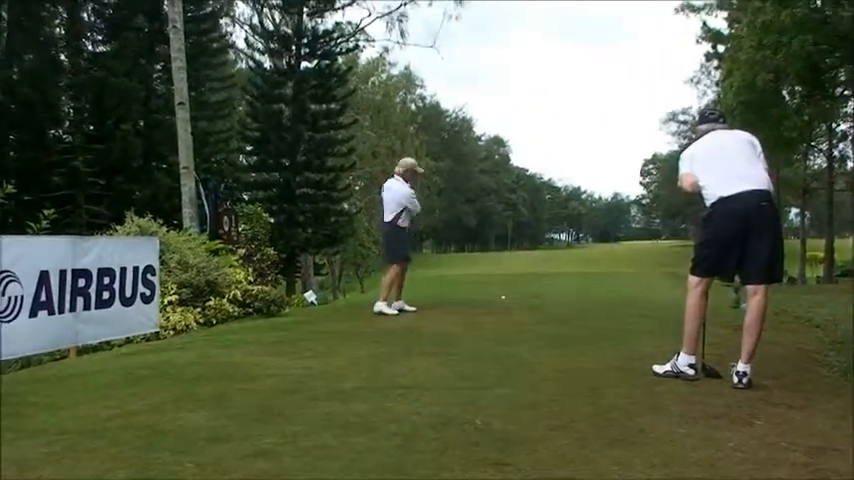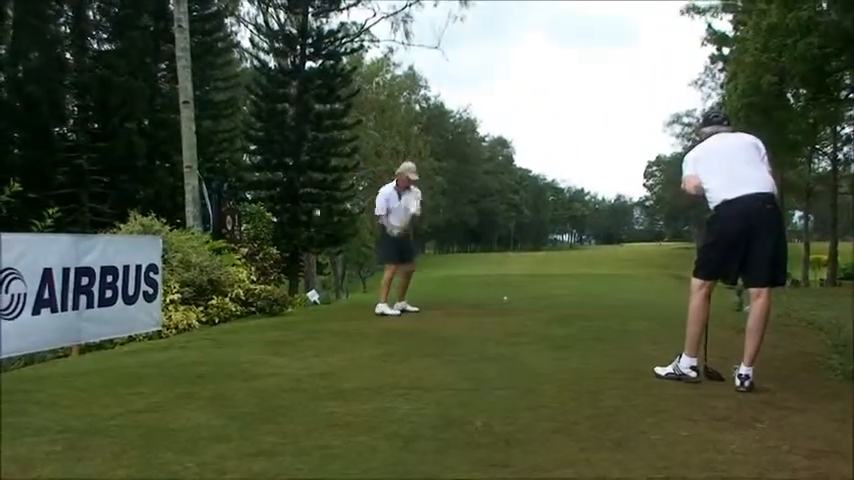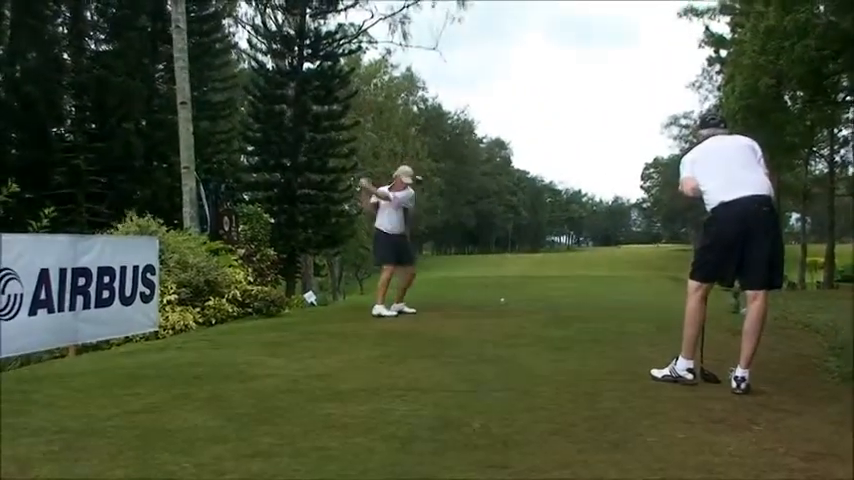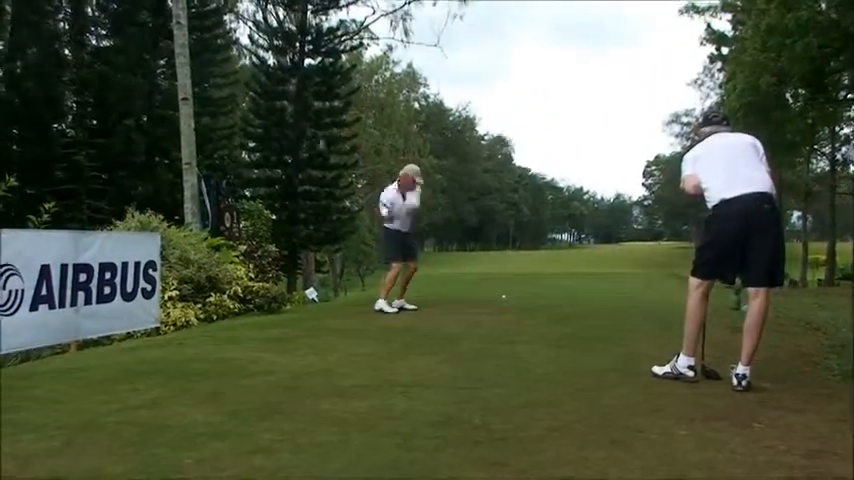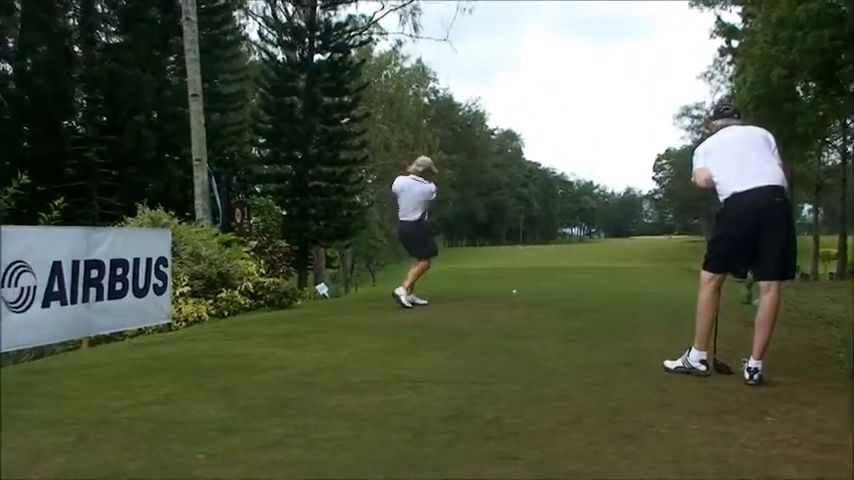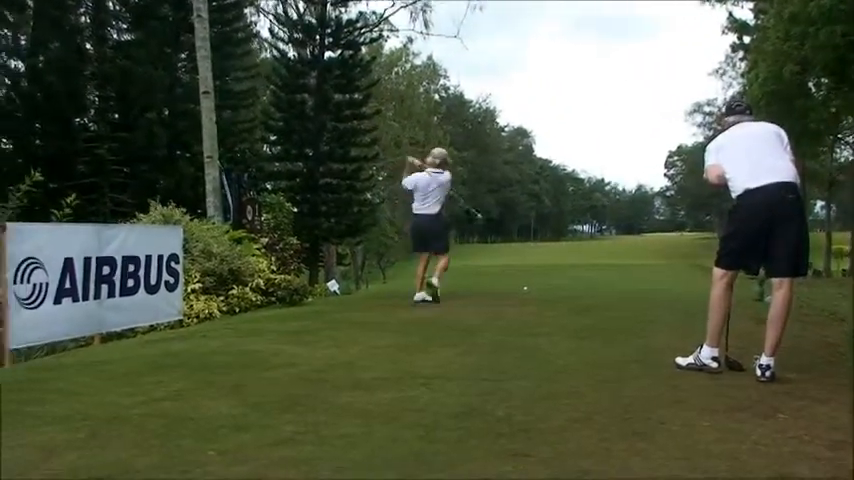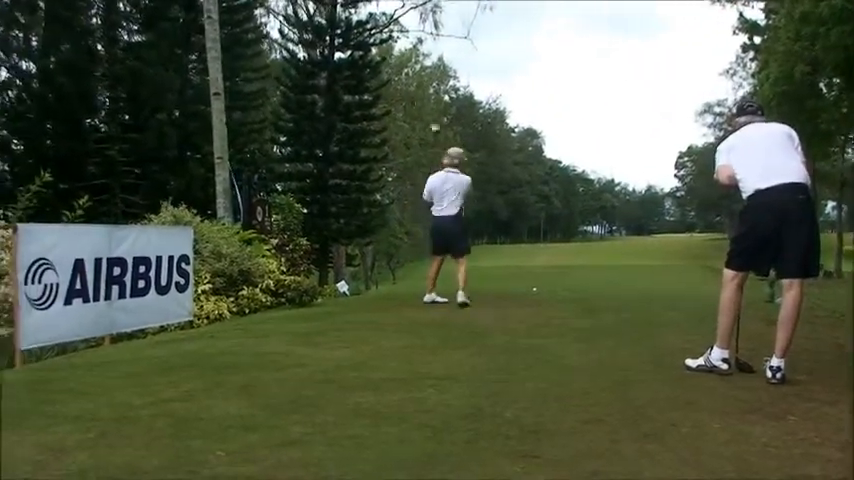
dt=0.3s
person 1, frame 1
left shoulder: (691, 150)
right shoulder: (746, 137)
left elbow: (689, 185)
right elbow: (766, 174)
left hip: (724, 208)
right hip: (762, 204)
left knee: (697, 282)
right knee: (757, 289)
left ankle: (686, 361)
right ankle: (743, 369)
person 1, frame 2
left shoulder: (695, 153)
right shoulder: (751, 140)
left elbow: (692, 187)
right elbow: (770, 177)
left hip: (729, 211)
right hip: (765, 206)
left knee: (701, 285)
right knee: (761, 291)
left ankle: (688, 364)
right ankle: (745, 373)
person 1, frame 3
left shoulder: (692, 155)
right shoulder: (748, 142)
left elbow: (690, 189)
right elbow: (766, 180)
left hip: (725, 213)
right hip: (762, 208)
left knee: (697, 287)
right knee: (757, 294)
left ankle: (684, 366)
right ankle: (742, 375)
person 1, frame 4
left shoulder: (694, 152)
right shoulder: (750, 140)
left elbow: (691, 186)
right elbow: (768, 177)
left hip: (727, 210)
right hip: (764, 206)
left knee: (698, 284)
right knee: (759, 291)
left ankle: (685, 362)
right ankle: (742, 371)
person 1, frame 5
left shoulder: (706, 145)
right shoulder: (762, 133)
left elbow: (703, 180)
right elbow: (780, 171)
left hip: (738, 204)
right hip: (775, 199)
left knee: (710, 278)
right knee: (771, 285)
left ankle: (697, 357)
right ankle: (754, 366)
person 1, frame 6
left shoulder: (718, 142)
right shoulder: (774, 129)
left elbow: (715, 177)
right elbow: (793, 167)
left hip: (751, 200)
right hip: (788, 195)
left knee: (722, 275)
right knee: (783, 281)
left ankle: (709, 354)
right ankle: (766, 362)
person 1, frame 7
left shoulder: (729, 142)
right shoulder: (785, 130)
left elbow: (726, 177)
right elbow: (803, 167)
left hip: (762, 201)
right hip: (798, 196)
left knee: (732, 276)
right knee: (793, 282)
left ankle: (719, 356)
right ankle: (777, 364)
person 2, frame 1
left shoulder: (389, 183)
right shoulder: (407, 192)
right elbow: (416, 211)
left hip: (391, 228)
right hip: (396, 230)
left knee: (402, 266)
right knee: (395, 267)
left ankle: (398, 302)
right ankle: (381, 303)
person 2, frame 2
left shoulder: (415, 192)
right shoulder: (385, 191)
left elbow: (413, 213)
right elbow: (380, 215)
left wrist: (402, 228)
right wrist: (390, 228)
left hip: (404, 235)
right hip: (387, 234)
left knee: (408, 269)
right knee: (391, 268)
left ankle: (400, 303)
right ankle: (381, 305)
person 2, frame 3
left shoulder: (409, 194)
right shoulder: (382, 190)
left elbow: (388, 197)
right elbow: (370, 207)
left wrist: (368, 188)
right wrist: (367, 190)
left hip: (401, 237)
right hip: (383, 236)
left knee: (410, 271)
right knee: (388, 270)
left ankle: (398, 304)
right ankle: (378, 306)
person 2, frame 4
left shoulder: (415, 191)
right shoulder: (388, 193)
left elbow: (411, 208)
right elbow: (386, 217)
left wrist: (397, 211)
left hip: (405, 234)
right hip: (392, 234)
left knee: (412, 267)
right knee: (396, 267)
left ankle: (399, 300)
right ankle: (381, 302)
person 2, frame 5
left shoulder: (401, 181)
right shoulder: (429, 188)
left elbow: (395, 189)
left wrist: (410, 172)
left hip: (404, 226)
right hip: (417, 227)
left knee: (418, 261)
right knee: (424, 262)
left ankle: (409, 295)
right ankle: (403, 289)
person 2, frame 6
left shoulder: (416, 177)
right shoulder: (446, 178)
left elbow: (405, 183)
left wrist: (409, 166)
right wrist: (420, 165)
left hip: (418, 220)
right hip: (435, 221)
left knee: (424, 257)
right knee: (444, 256)
left ankle: (420, 292)
right ankle: (434, 279)
person 2, frame 7
left shoulder: (434, 178)
right shoulder: (466, 180)
left elbow: (427, 198)
left hip: (437, 222)
right hip: (454, 222)
left knee: (437, 259)
right knee: (461, 260)
left ankle: (429, 294)
right ankle: (461, 294)
